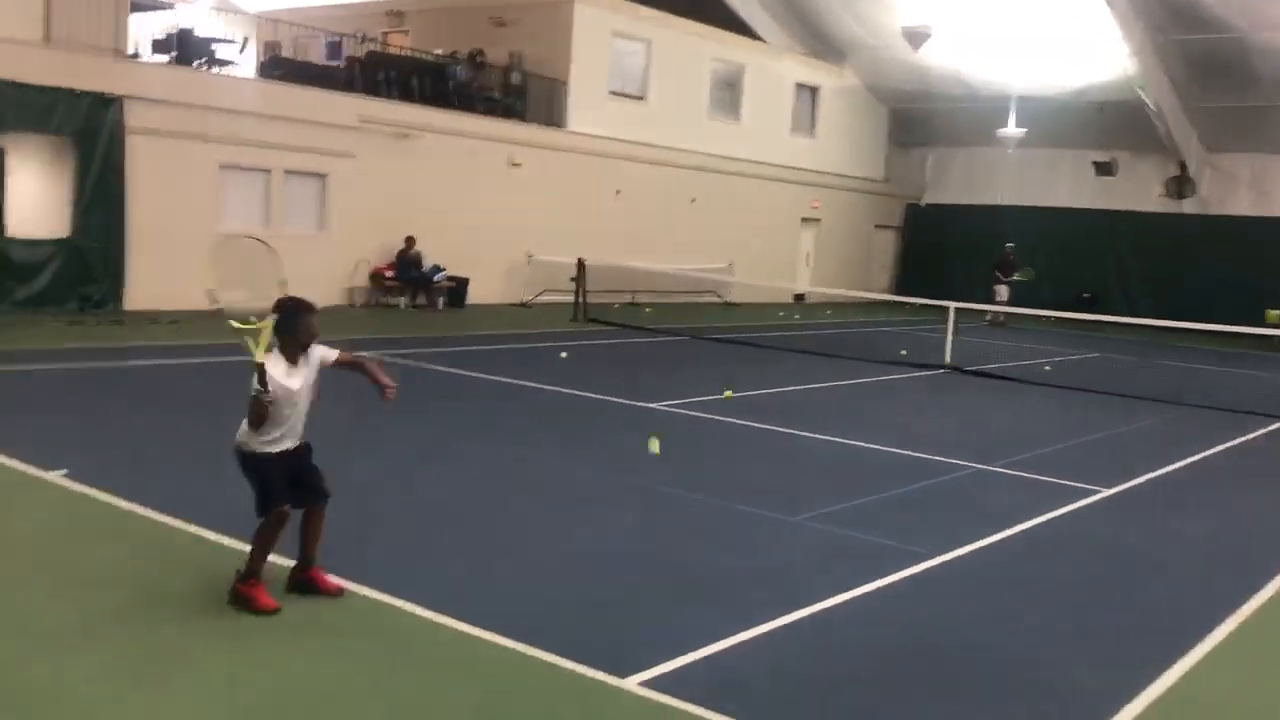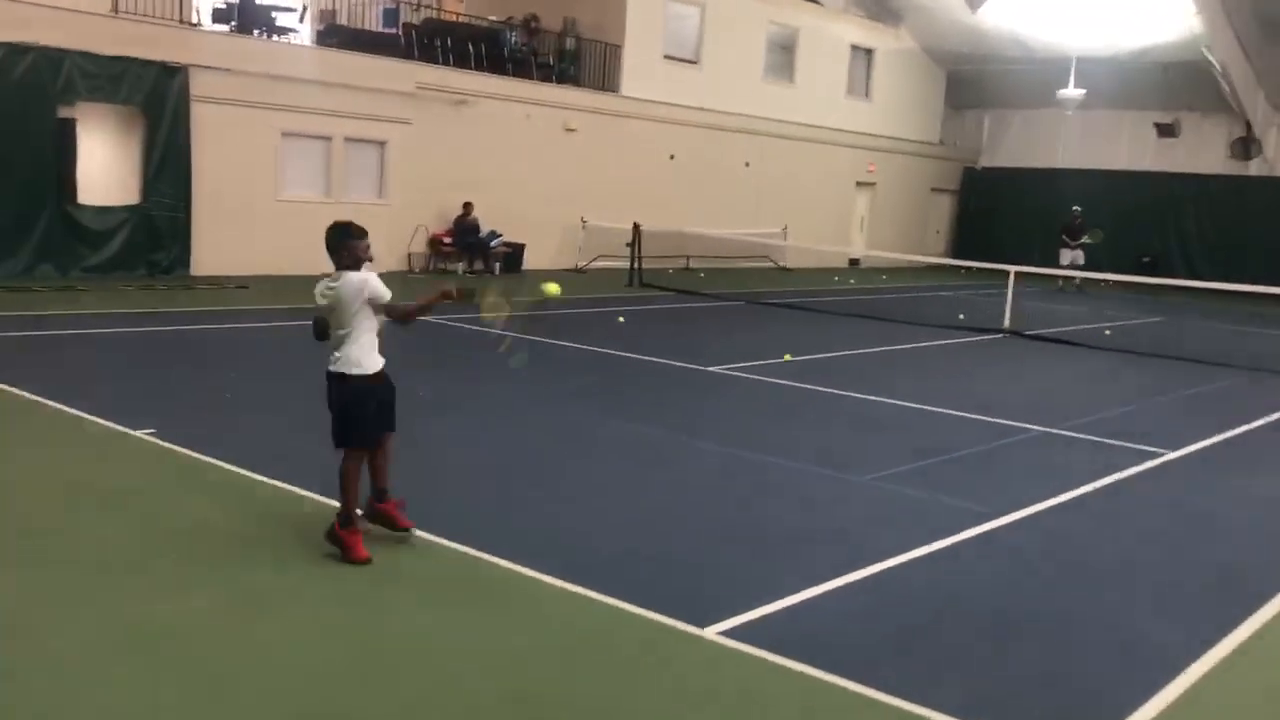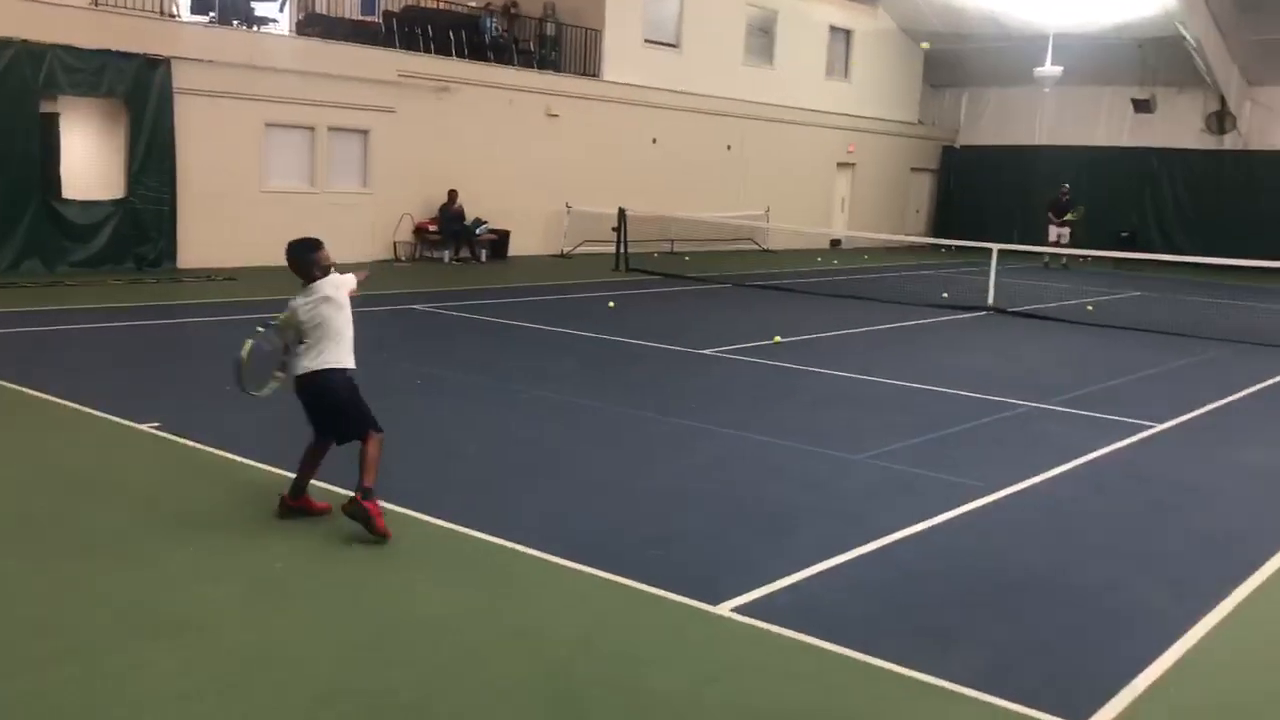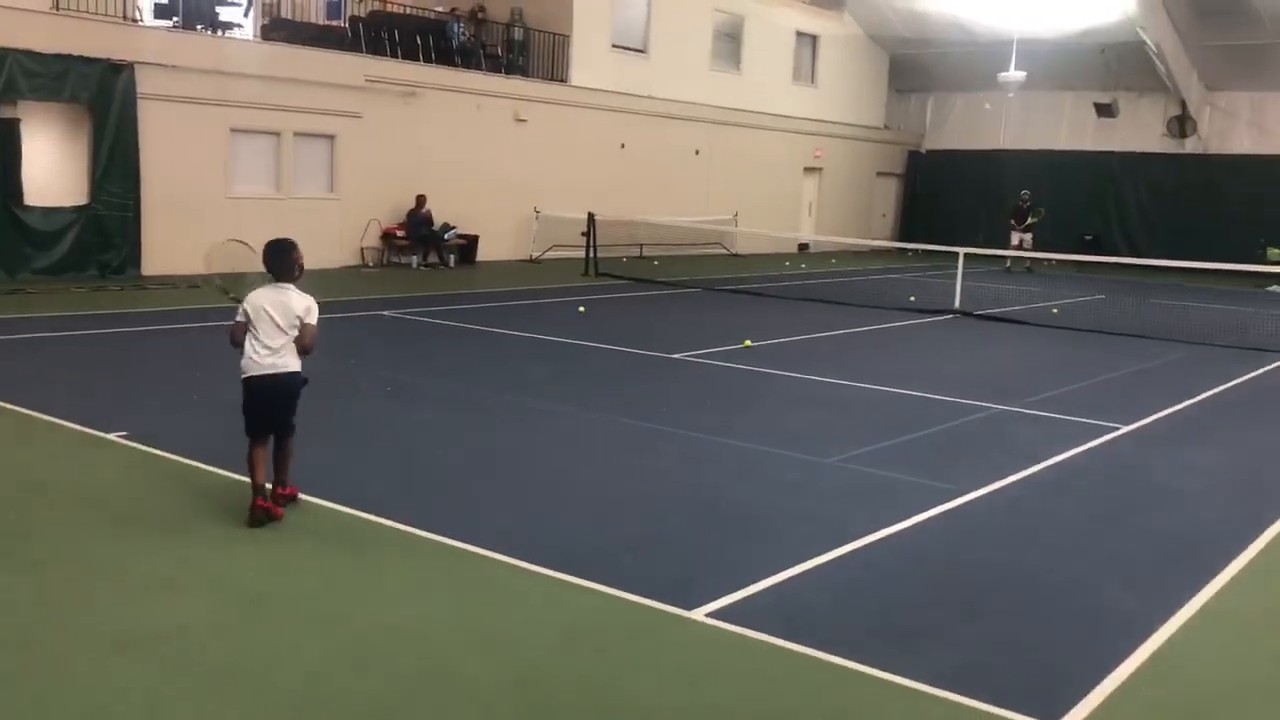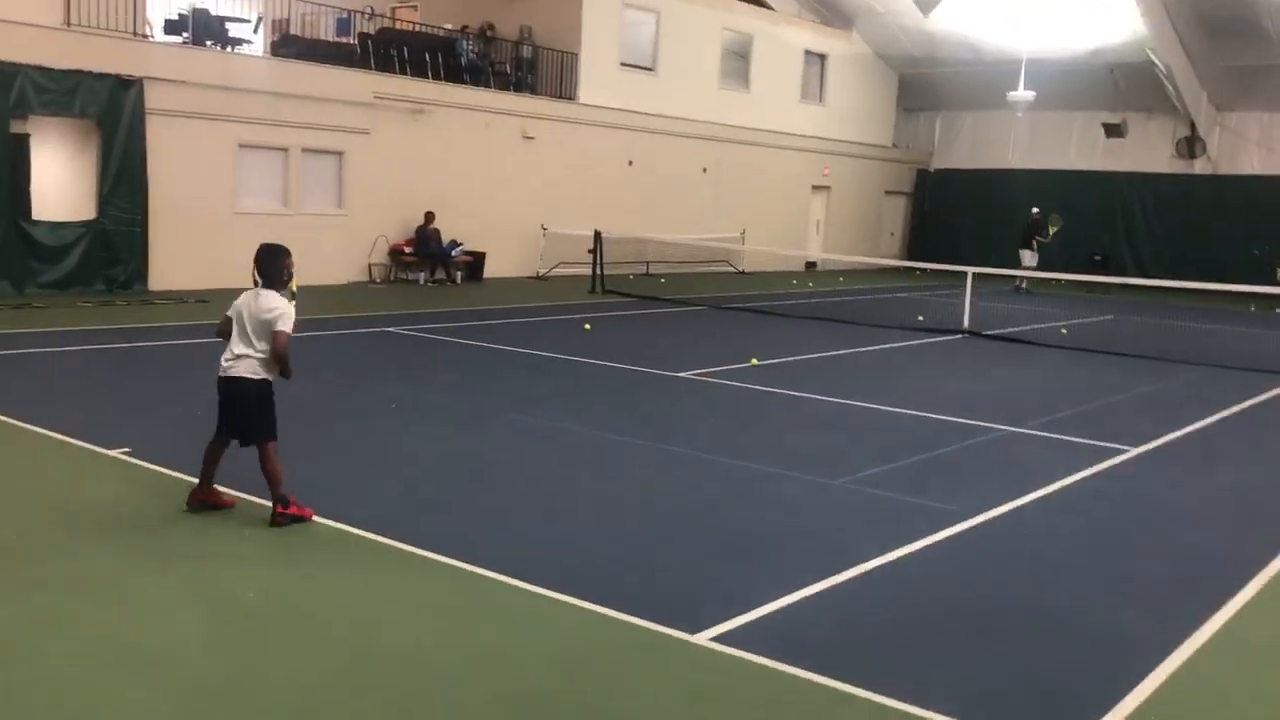
dt=0.4s
person 1, frame 1
left shoulder: (314, 354)
right shoulder: (269, 370)
left elbow: (356, 361)
right elbow: (256, 423)
left wrist: (382, 381)
right wrist: (261, 405)
left hip: (292, 446)
right hip: (259, 451)
left knee: (317, 499)
right knee: (279, 510)
left ankle: (305, 572)
right ankle: (247, 583)
person 1, frame 2
left shoulder: (325, 287)
right shoulder: (364, 281)
left elbow: (320, 333)
right elbow: (403, 316)
right wrist: (438, 298)
left hip: (368, 372)
right hip: (355, 376)
left knee: (379, 437)
right knee: (357, 447)
left ankle: (381, 502)
right ankle: (345, 527)
person 1, frame 3
left shoulder: (294, 307)
right shoulder: (335, 285)
right elbow: (362, 274)
left hip: (305, 378)
right hip: (334, 375)
left knee: (324, 438)
right knee: (372, 434)
left ankle: (294, 497)
right ankle: (364, 498)
person 1, frame 4
left shoulder: (253, 298)
right shoulder: (306, 302)
left elbow: (236, 339)
right elbow: (307, 345)
left hip: (254, 376)
right hip: (287, 375)
left knee: (259, 440)
right knee: (284, 434)
left ankle: (261, 499)
right ankle: (281, 488)
person 1, frame 5
left shoulder: (245, 298)
right shoulder: (284, 308)
left elbow: (222, 331)
right elbow: (280, 350)
right wrist: (286, 370)
left hip: (228, 376)
right hip: (253, 381)
left knee: (224, 435)
right knee: (266, 443)
left ankle: (202, 491)
right ankle: (283, 506)
